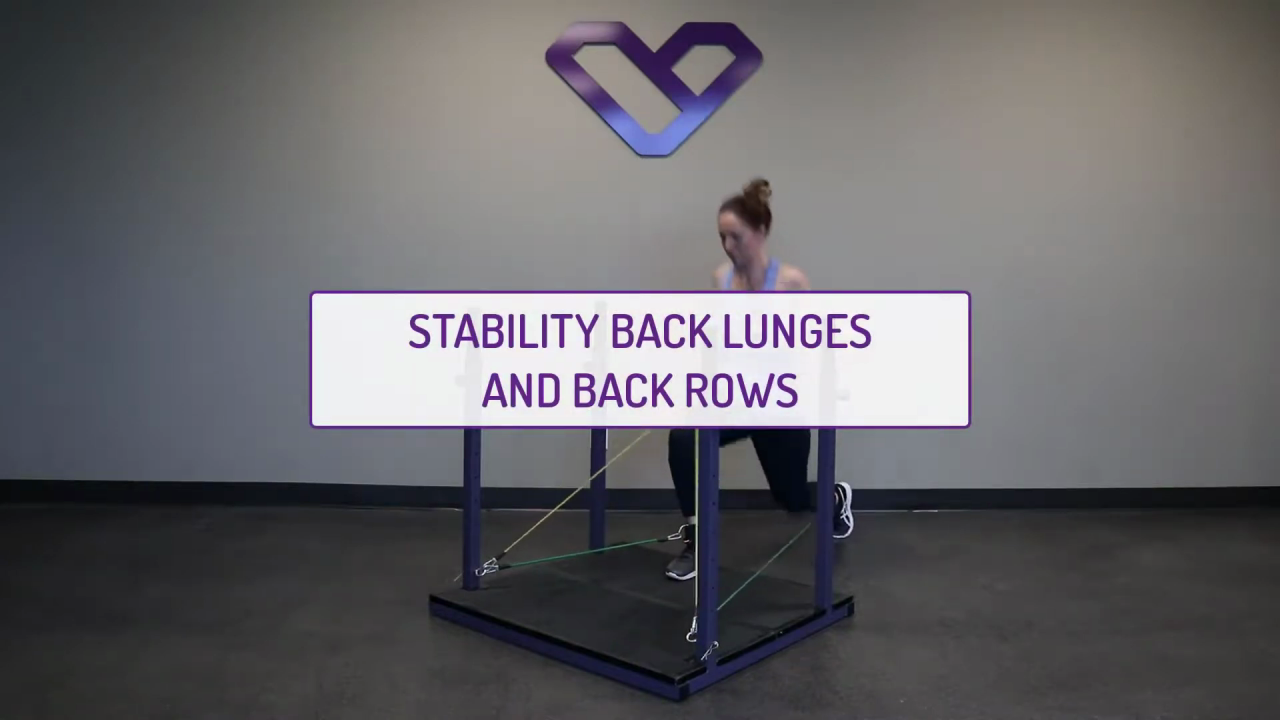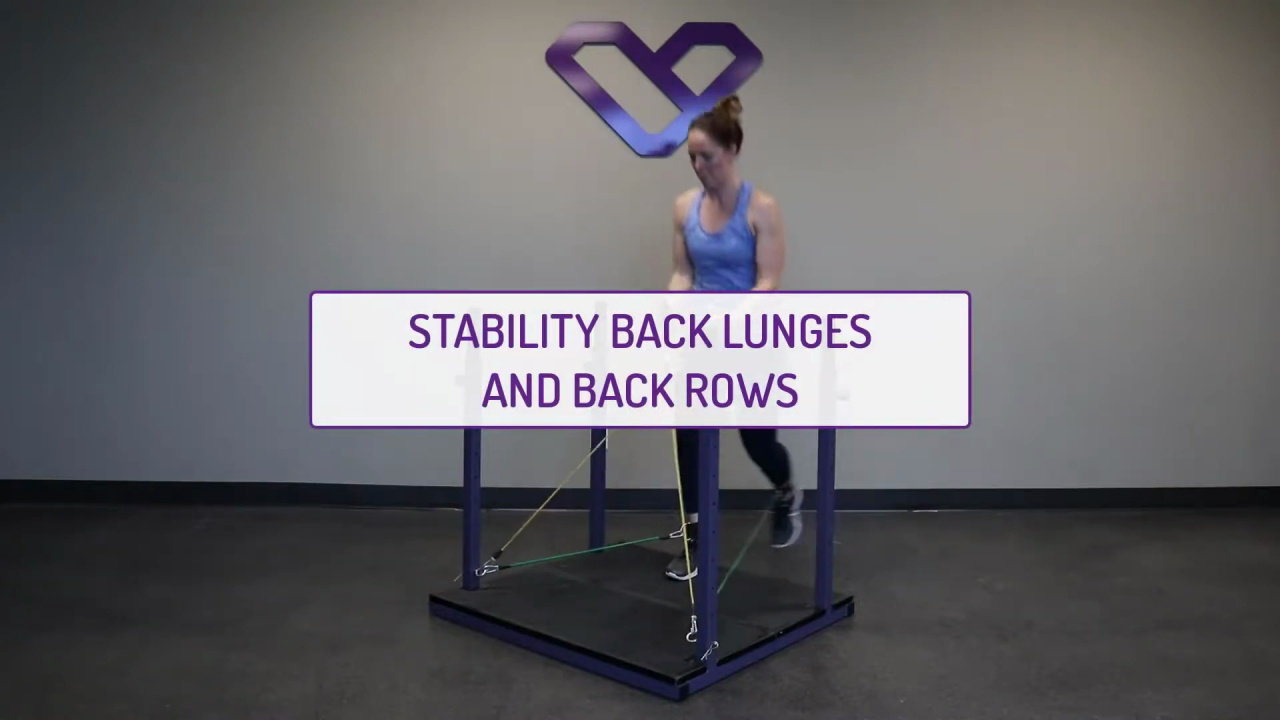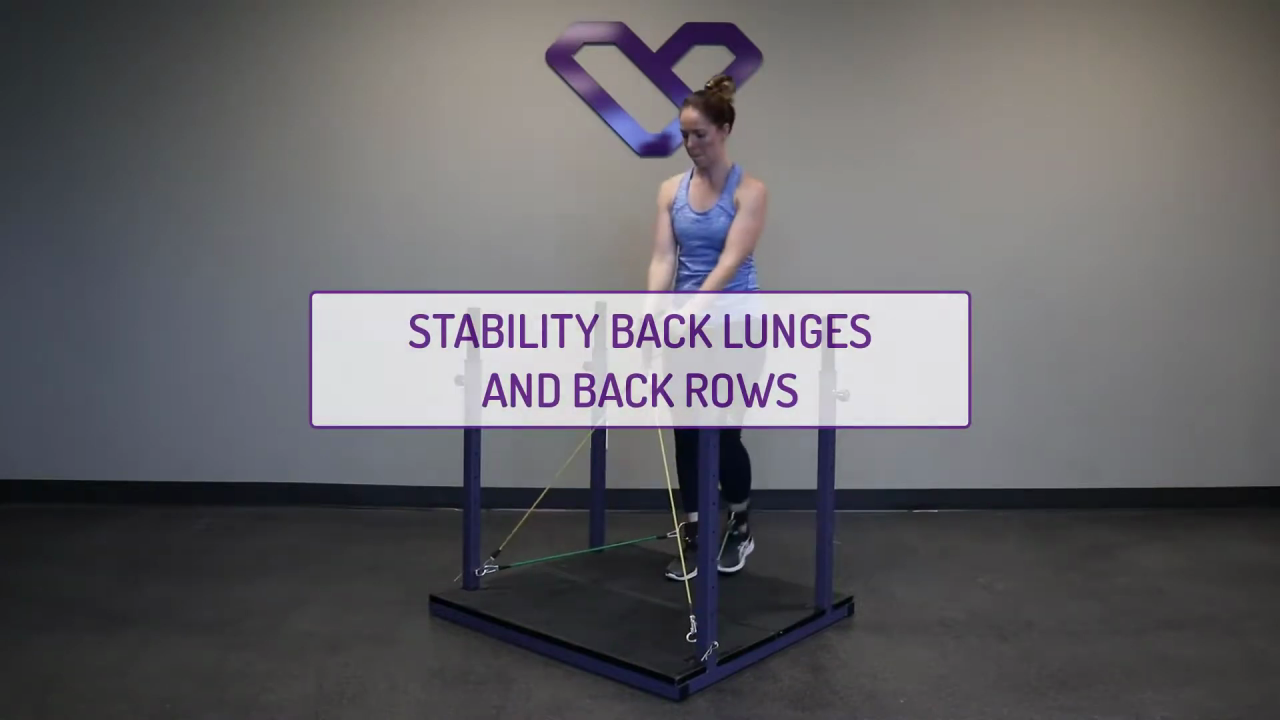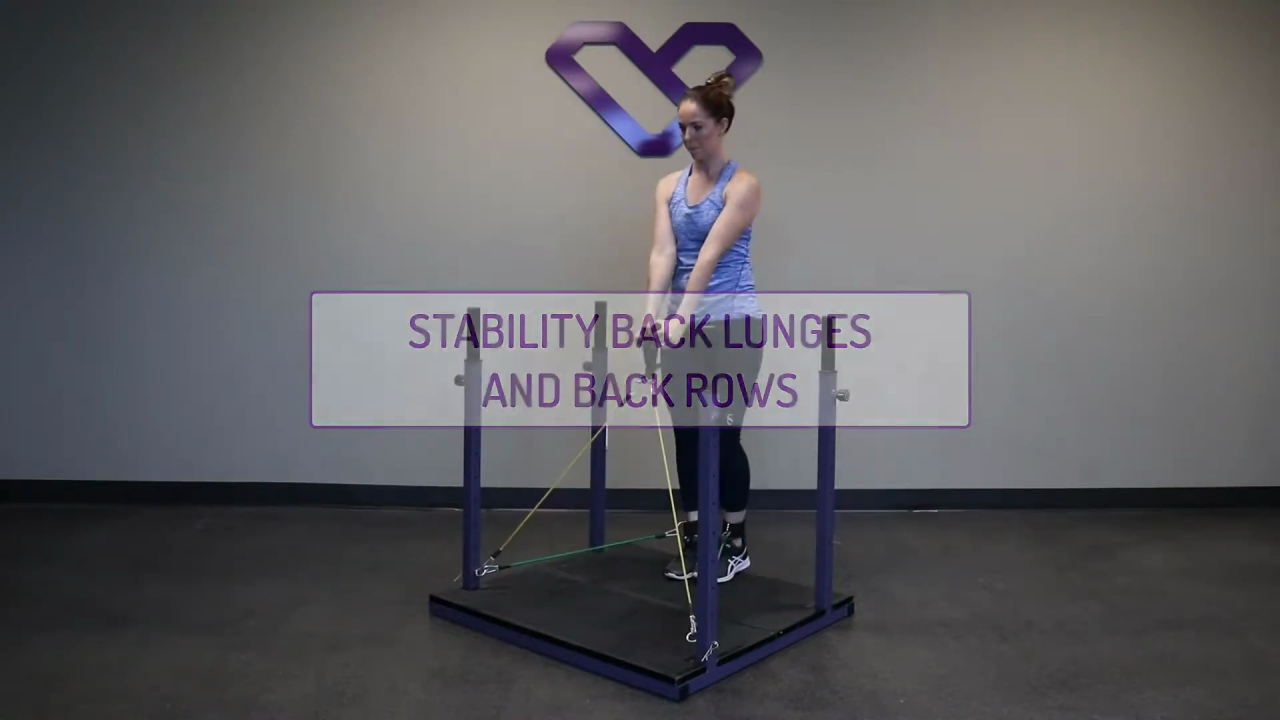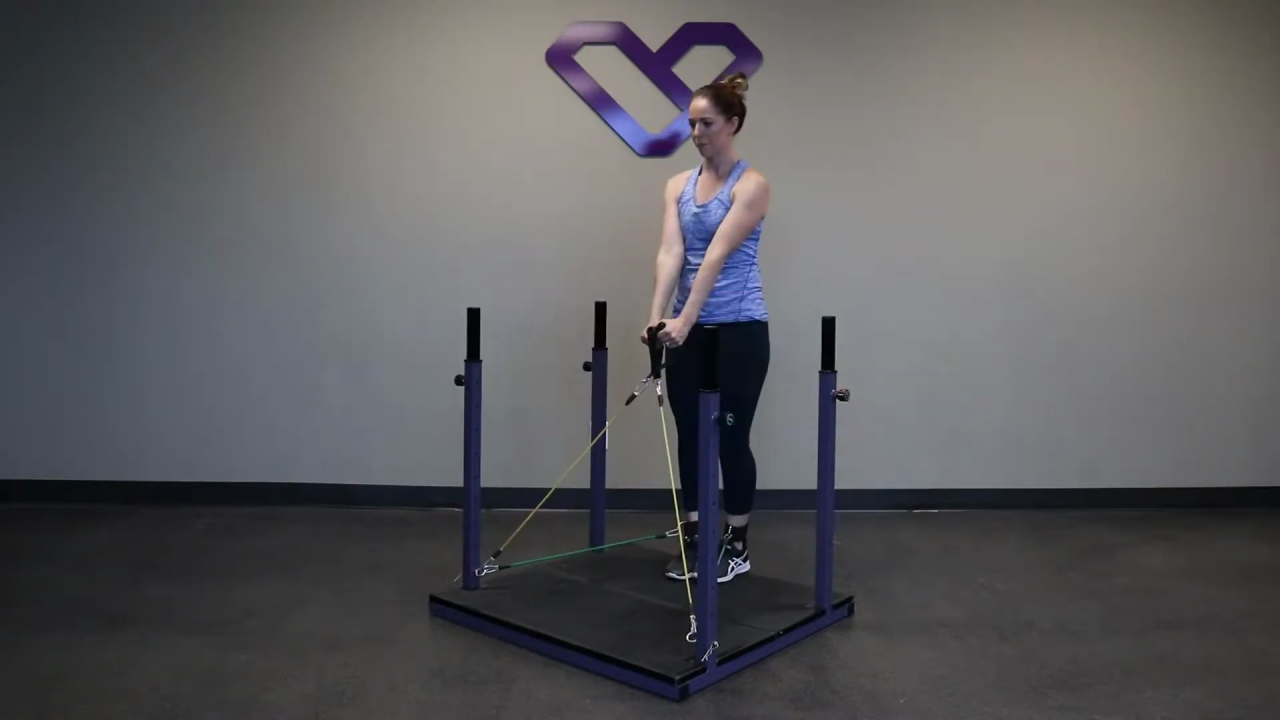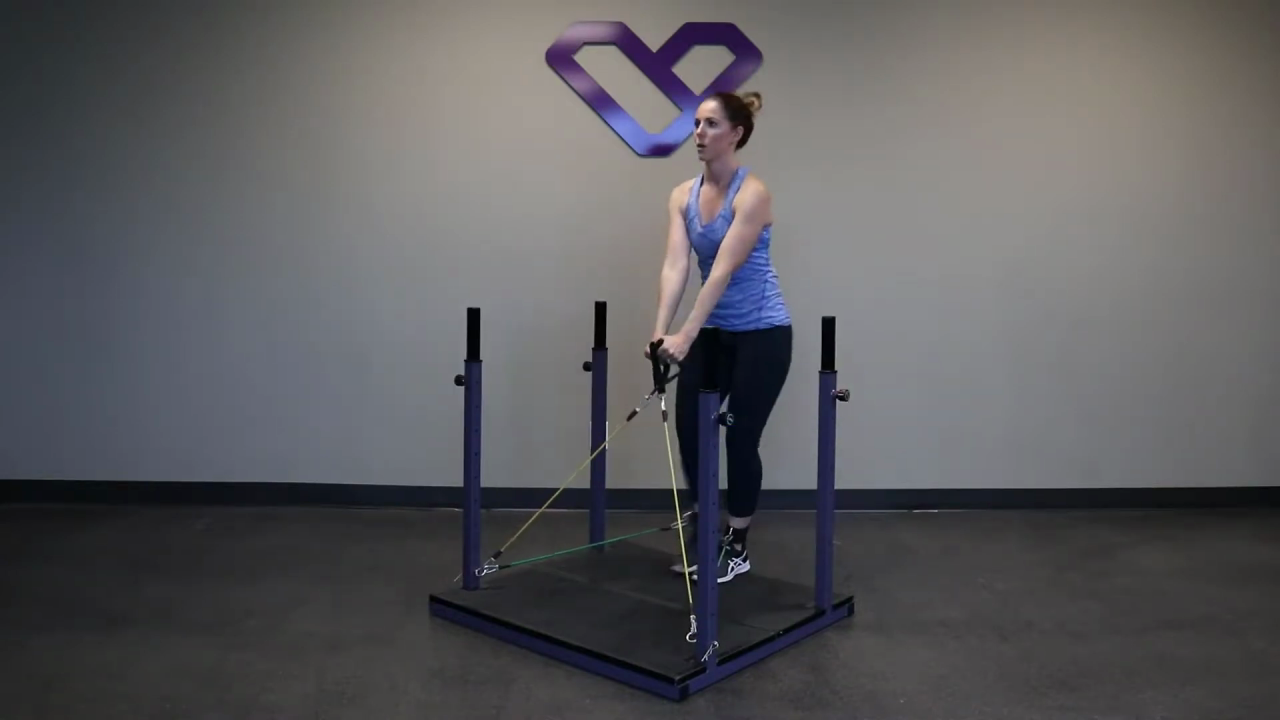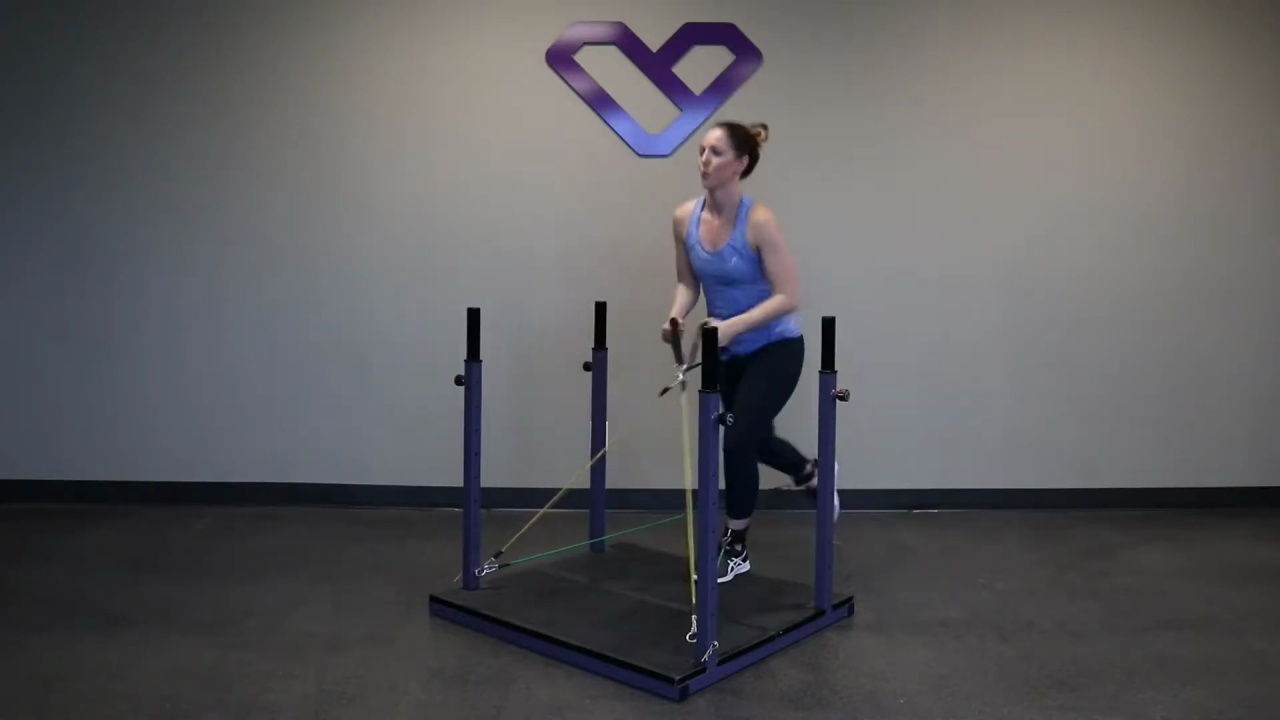
dt=0.3s
person 1, frame 1
left shoulder: (789, 282)
right shoulder: (720, 278)
left knee: (793, 499)
right knee: (682, 439)
left ankle: (836, 497)
right ankle: (695, 541)
person 1, frame 2
left shoulder: (760, 207)
right shoulder: (684, 206)
left elbow: (769, 285)
right elbow: (682, 274)
left knee: (757, 438)
right knee: (688, 432)
left ankle: (787, 497)
right ankle: (694, 538)
person 1, frame 3
left shoulder: (749, 190)
right shoulder: (671, 190)
left elbow: (731, 263)
right elbow: (663, 259)
left knee: (722, 434)
right knee: (686, 434)
left ankle: (740, 528)
right ankle: (692, 537)
person 1, frame 4
left shoulder: (743, 185)
right shoulder: (669, 186)
left elbow: (711, 256)
right elbow: (663, 253)
left wrist: (682, 319)
right wrist: (653, 314)
left hip: (732, 325)
right hip: (682, 326)
left knee: (723, 435)
right knee: (686, 434)
left ankle: (736, 543)
right ankle: (691, 538)
person 1, frame 5
left shoulder: (751, 184)
right shoulder: (679, 184)
left elbow: (718, 255)
right elbow: (671, 251)
left wrist: (686, 318)
right wrist: (657, 314)
left hip: (740, 326)
right hip: (688, 325)
left knee: (731, 438)
right knee: (689, 436)
left ankle: (737, 545)
right ankle: (692, 539)
person 1, frame 6
left shoulder: (752, 193)
right shoulder: (683, 195)
left elbow: (723, 272)
right elbow: (674, 264)
left wrist: (686, 335)
right wrist: (660, 327)
left hip: (762, 331)
right hip: (715, 330)
left knee: (739, 439)
right knee: (688, 430)
left ankle: (736, 546)
right ankle: (700, 528)
person 1, frame 7
left shoulder: (759, 221)
right shoulder: (684, 217)
left elbow: (787, 298)
right elbow: (688, 282)
left wrist: (731, 326)
right wrist: (676, 318)
left hip: (775, 348)
right hip: (730, 351)
left knee: (736, 443)
right knee: (756, 438)
left ankle: (736, 548)
right ankle: (813, 475)
